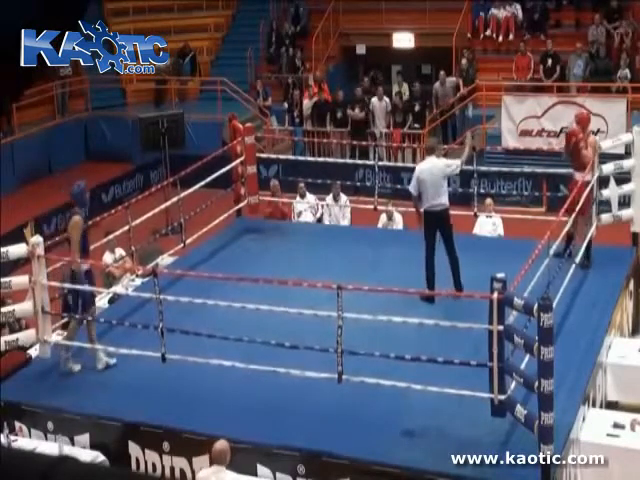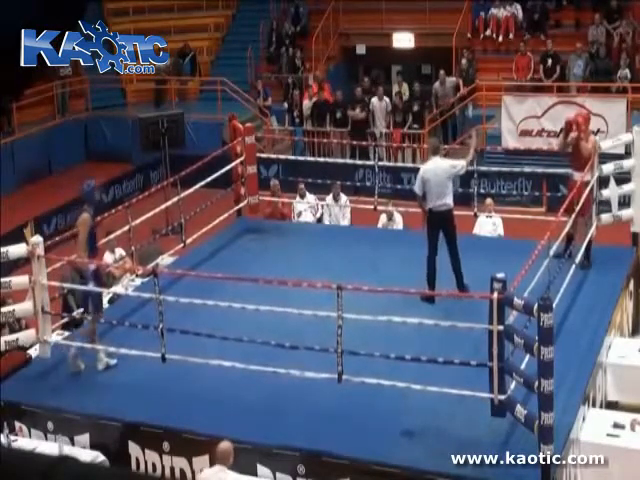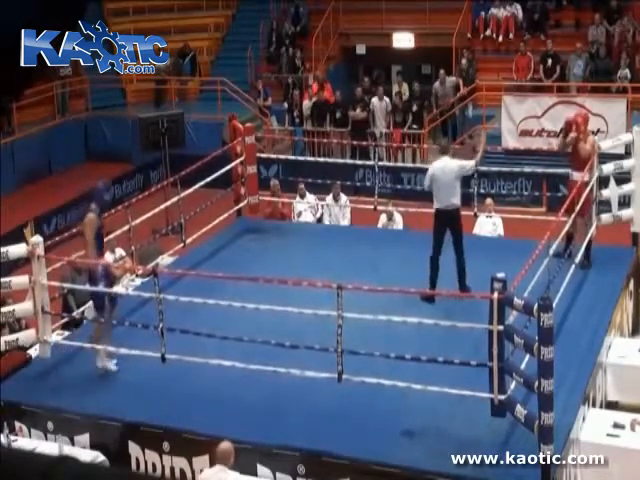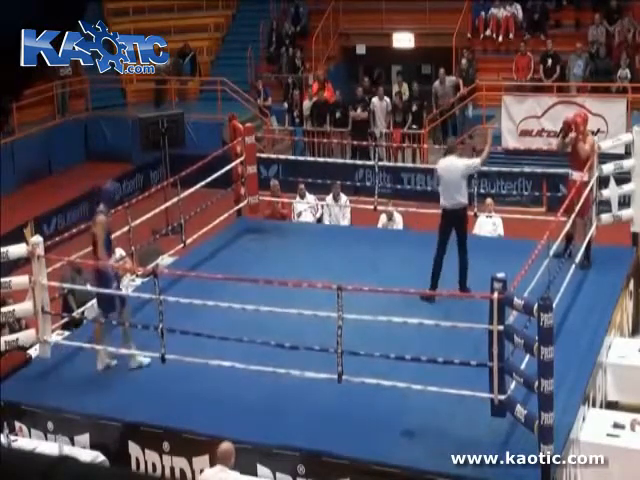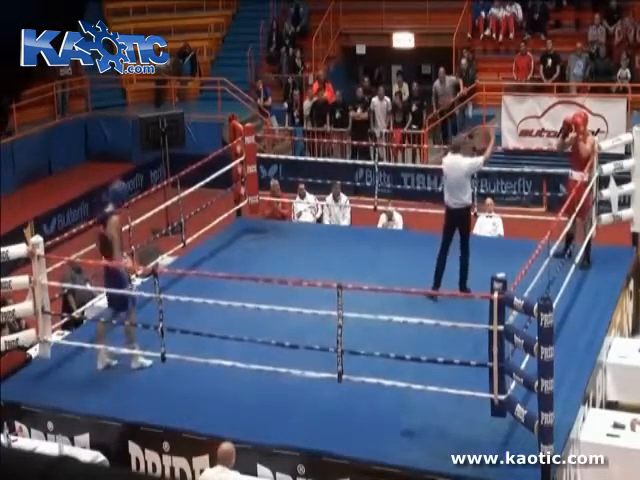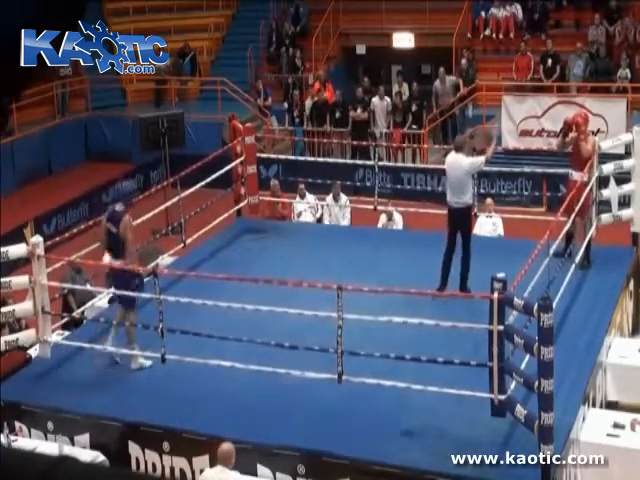
dt=0.2s
person 1, frame 1
left shoulder: (80, 216)
right shoulder: (76, 220)
right elbow: (75, 254)
right wrist: (82, 278)
left hip: (85, 270)
right hip: (80, 272)
left knee: (90, 313)
right knee: (78, 317)
left ankle: (99, 357)
right ankle: (66, 358)
person 1, frame 2
left shoulder: (90, 215)
right shoulder: (85, 217)
right elbow: (81, 250)
left wrist: (99, 270)
right wrist: (87, 277)
left hip: (93, 269)
right hip: (87, 271)
left knee: (96, 315)
right knee: (93, 316)
left ankle: (100, 357)
right ankle: (75, 351)
person 1, frame 3
left shoulder: (97, 214)
right shoulder: (92, 217)
right elbow: (90, 249)
left wrist: (109, 269)
right wrist: (98, 276)
left hip: (101, 268)
right hip: (97, 271)
left knee: (103, 314)
right knee: (105, 314)
left ankle: (102, 355)
right ankle: (101, 357)
person 1, frame 4
left shoulder: (101, 215)
right shoulder: (101, 219)
right elbow: (101, 252)
left wrist: (115, 269)
right wrist: (111, 276)
left hip: (102, 271)
right hip: (105, 272)
left knee: (102, 315)
right knee: (121, 312)
left ankle: (101, 358)
right ankle: (133, 356)
person 1, frame 5
left shoulder: (104, 215)
right shoulder: (114, 219)
right elbow: (117, 251)
right wrist: (125, 276)
left hip: (109, 269)
right hip: (117, 270)
left knee: (111, 313)
right knee: (129, 313)
left ankle: (102, 357)
right ankle: (135, 357)
person 1, frame 6
left shoulder: (109, 213)
right shoulder: (125, 218)
left elbow: (104, 242)
right elbow: (130, 249)
right wrist: (137, 271)
left hip: (112, 265)
right hip: (124, 268)
left knee: (123, 306)
right knee: (131, 310)
left ankle: (109, 342)
right ankle: (135, 358)
person 2, frame 1
left shoulder: (419, 168)
right shoulder: (443, 164)
left elbow: (414, 195)
right elbow: (462, 161)
left wrist: (419, 212)
right wrist: (468, 144)
left hip: (429, 213)
right hip: (443, 212)
left knee: (430, 253)
right knee: (451, 250)
left ankle: (430, 292)
right ankle: (458, 287)
person 2, frame 2
left shoulder: (424, 169)
right shoulder: (448, 165)
left elbow: (419, 195)
right elbow: (467, 161)
left wrist: (425, 211)
right wrist: (473, 143)
left hip: (433, 214)
right hip: (447, 213)
left knee: (432, 254)
right knee: (453, 251)
left ankle: (430, 292)
right ankle: (461, 286)
person 2, frame 3
left shoulder: (433, 167)
right shoulder: (457, 165)
left elbow: (428, 188)
right elbow: (476, 161)
right wrist: (482, 143)
left hip: (440, 213)
right hip: (454, 212)
left knee: (436, 253)
right knee: (459, 251)
left ankle: (431, 291)
right ankle: (463, 287)
person 2, frame 4
left shoulder: (441, 165)
right shoulder: (463, 164)
right elbow: (482, 159)
right wrist: (489, 141)
left hip: (446, 212)
right hip: (460, 211)
left knee: (440, 252)
right knee: (462, 251)
left ankle: (432, 291)
right ankle: (463, 287)
person 2, frame 5
left shoulder: (446, 161)
right shoulder: (467, 163)
left elbow: (451, 153)
right elbow: (485, 157)
left wrist: (462, 140)
right wrist: (492, 139)
left hip: (450, 210)
right hip: (464, 210)
left knee: (443, 250)
right knee: (464, 250)
left ankle: (435, 288)
right ankle: (463, 287)
person 2, frame 6
left shoulder: (449, 159)
right shoulder: (468, 163)
left elbow: (456, 149)
right elbow: (487, 156)
left wrist: (466, 136)
right wrist: (494, 140)
left hip: (452, 209)
right hip: (465, 210)
left knee: (449, 248)
right knee: (466, 249)
left ankle: (442, 285)
right ankle: (463, 287)
person 3, frame 1
left shoulder: (591, 140)
right shoulder: (575, 137)
left elbow: (589, 161)
right elbow: (567, 156)
left wrist: (580, 143)
right wrist: (568, 143)
left hip: (585, 182)
right hip: (575, 179)
left knee: (585, 219)
right knee: (572, 216)
left ankle: (587, 256)
right ankle: (567, 249)
person 3, frame 2
left shoulder: (591, 139)
right shoulder: (574, 136)
left elbow: (587, 153)
right elbow: (561, 149)
left wrist: (581, 135)
right wrist: (566, 132)
left hip: (585, 181)
right hip: (574, 179)
left knee: (585, 219)
right knee: (572, 216)
left ankle: (587, 257)
right ankle: (567, 250)
person 3, frame 3
left shoulder: (590, 139)
right shoulder: (573, 137)
left elbow: (584, 153)
right elbow: (560, 149)
left wrist: (580, 135)
right wrist: (566, 133)
left hip: (584, 181)
right hip: (573, 179)
left knee: (585, 219)
right knee: (571, 215)
left ankle: (587, 257)
right ankle: (567, 249)
person 3, frame 4
left shoulder: (590, 139)
right shoulder: (573, 137)
left elbow: (584, 154)
right elbow: (560, 149)
left wrist: (579, 136)
right wrist: (564, 133)
left hip: (584, 181)
right hip: (573, 179)
left knee: (583, 218)
left ankle: (587, 257)
right ankle: (567, 249)
person 3, frame 5
left shoulder: (590, 139)
right shoulder: (573, 137)
left elbow: (585, 153)
right elbow: (559, 148)
left wrist: (580, 136)
right wrist: (564, 133)
left hip: (584, 181)
right hip: (573, 179)
left knee: (584, 219)
right knee: (570, 215)
left ankle: (587, 257)
right ankle: (567, 249)
person 3, frame 6
left shoulder: (590, 139)
right shoulder: (574, 137)
left elbow: (586, 153)
right elbow: (560, 147)
left wrist: (581, 135)
right wrist: (565, 132)
left hip: (584, 181)
right hip: (573, 179)
left knee: (584, 218)
left ankle: (587, 257)
right ankle: (567, 249)
